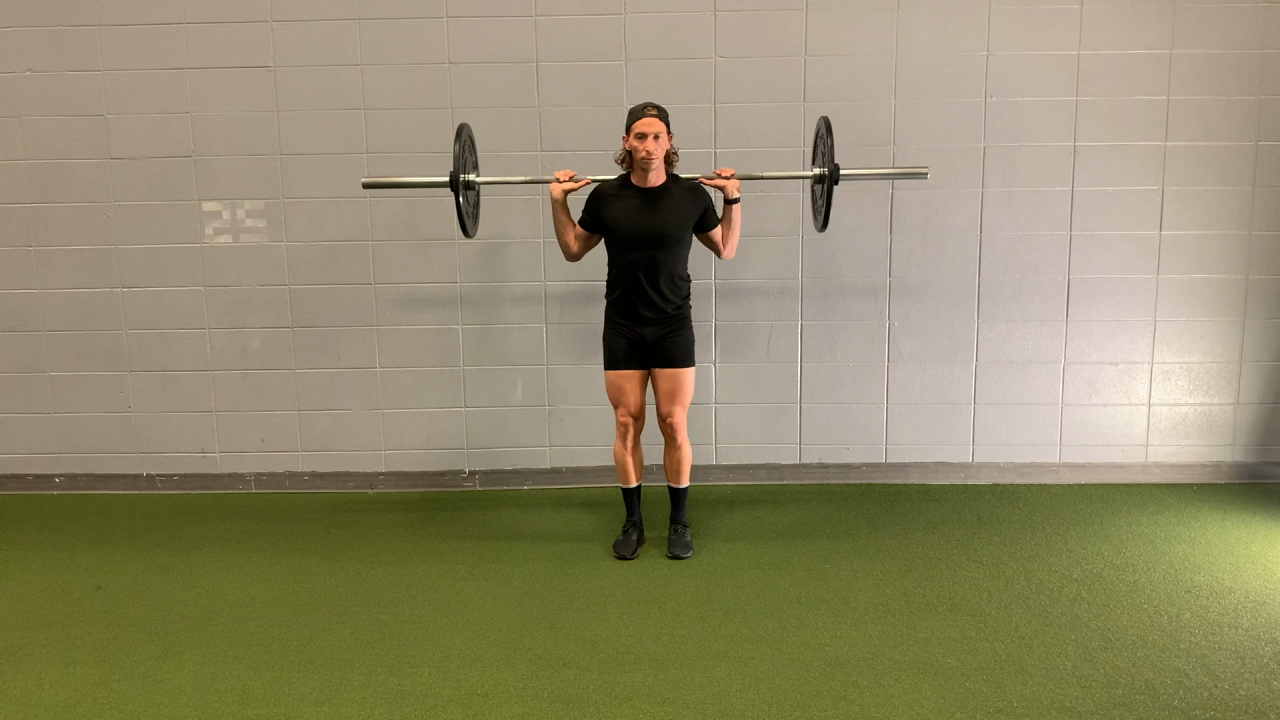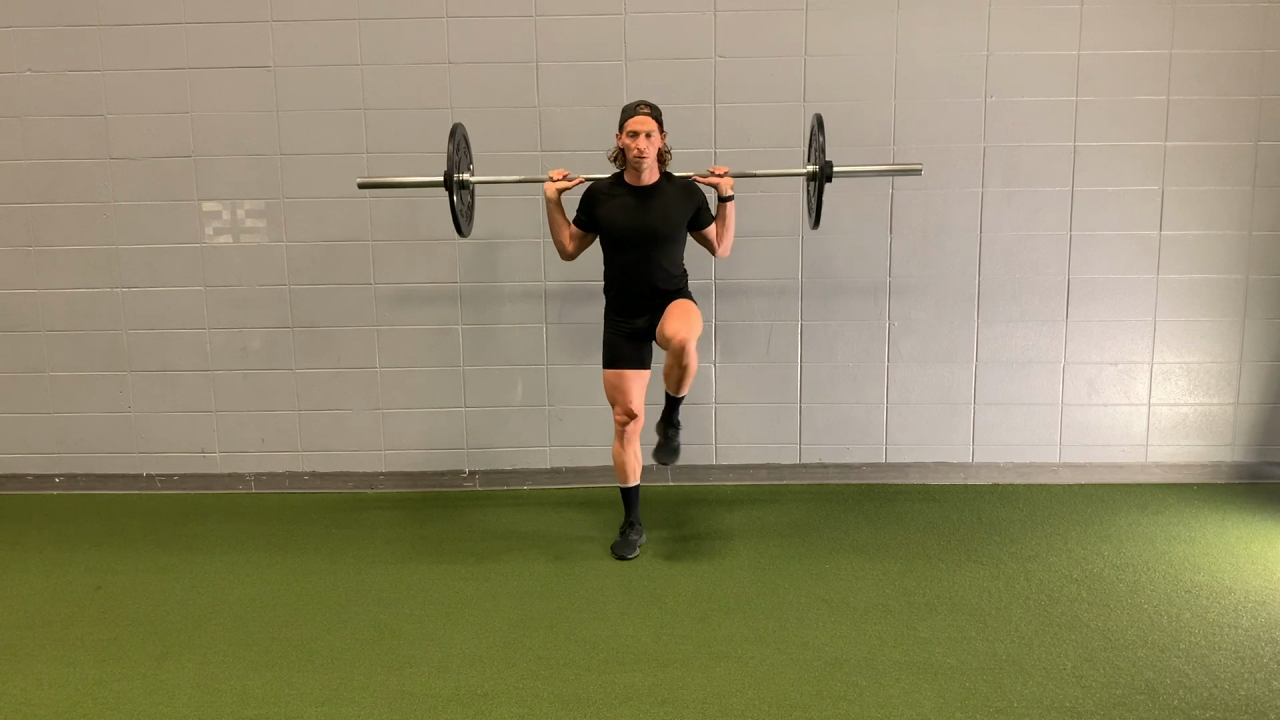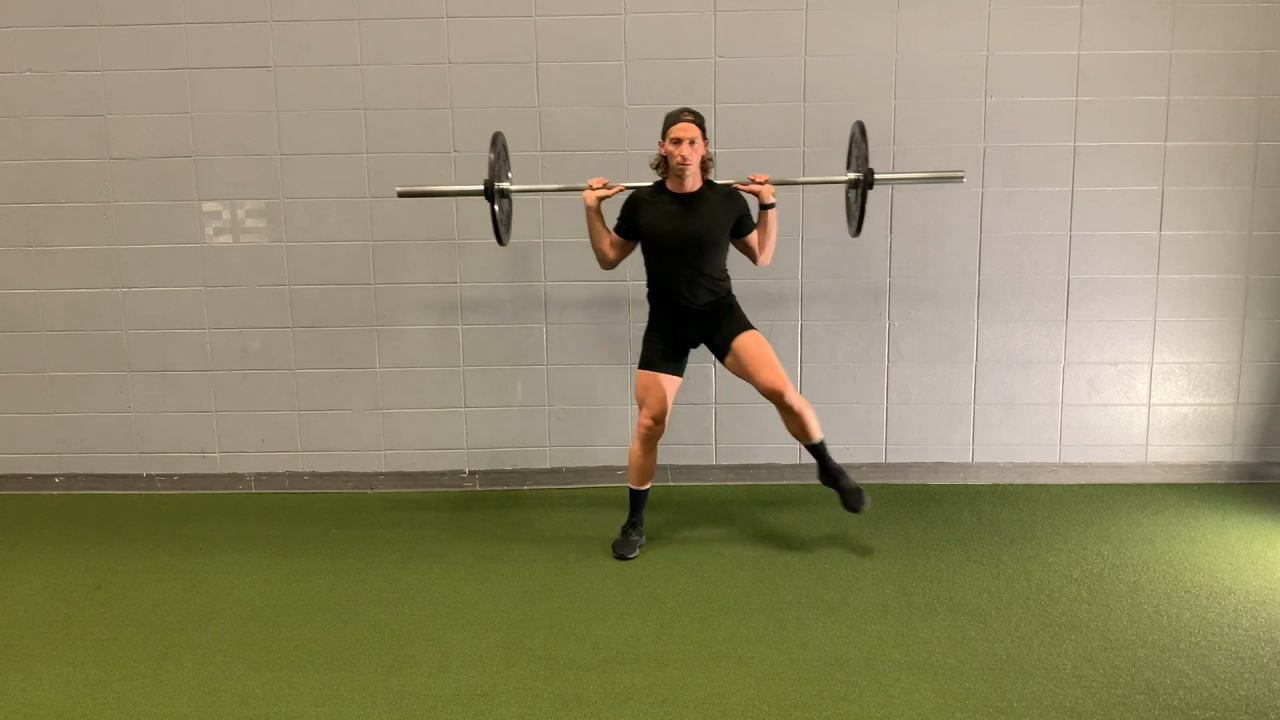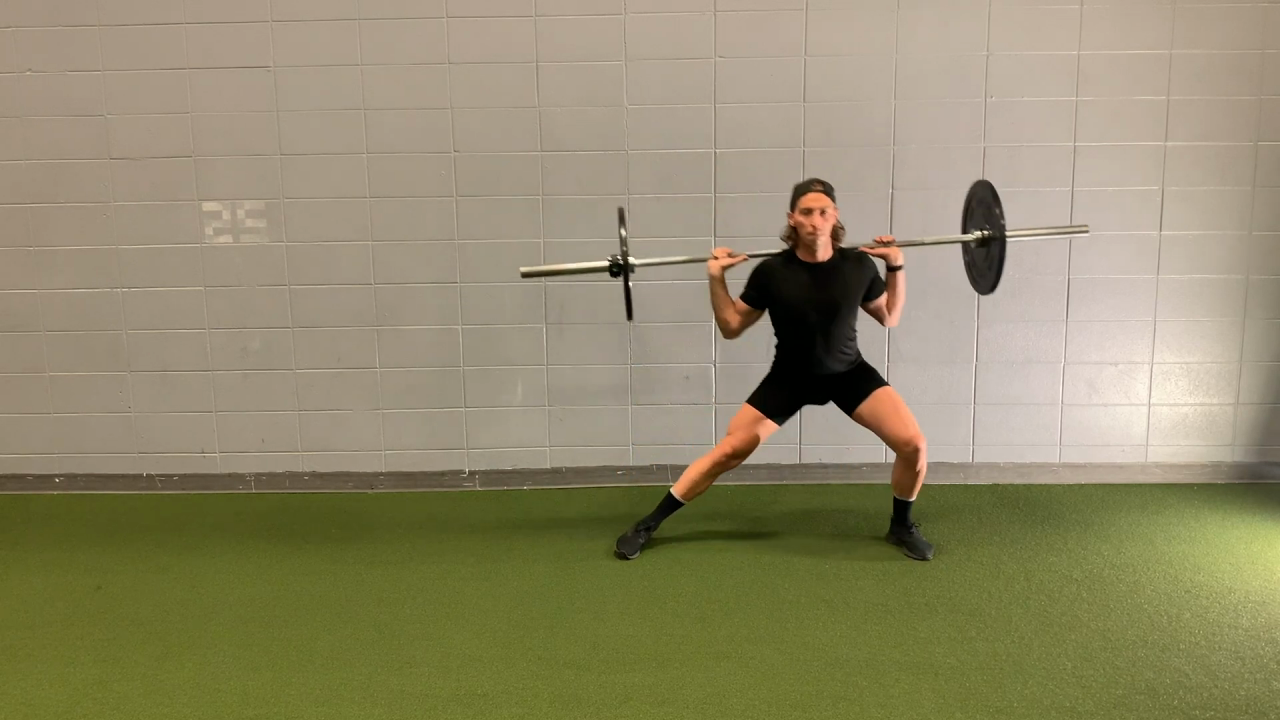
dt=0.5s
person 1, frame 1
left shoulder: (691, 195)
right shoulder: (605, 196)
left elbow: (725, 249)
right elbow: (573, 250)
left wrist: (732, 199)
right wrist: (558, 201)
left hip: (672, 322)
right hip: (622, 324)
left knee: (674, 424)
right knee: (627, 423)
left ankle: (679, 521)
right ankle: (633, 522)
person 1, frame 2
left shoulder: (685, 192)
right shoulder: (599, 195)
left elbow: (720, 247)
right elbow: (569, 249)
left wrist: (726, 197)
right wrist: (552, 201)
left hip: (671, 300)
right hip: (622, 317)
left knee: (682, 340)
right knee: (625, 421)
left ankle: (671, 420)
right ankle: (632, 523)
person 1, frame 3
left shoulder: (727, 200)
right shoulder: (641, 203)
left elbow: (761, 256)
right elbow: (608, 259)
left wrist: (768, 205)
right wrist: (592, 210)
left hip: (720, 313)
right hip: (666, 323)
left knee: (779, 390)
right knee: (650, 423)
left ankle: (831, 470)
right ankle: (634, 524)
person 1, frame 4
left shoulder: (857, 264)
right shoulder: (771, 272)
left elbow: (889, 317)
right elbow: (731, 327)
left wrist: (897, 266)
right wrist: (716, 278)
left hip: (848, 371)
right hip: (789, 377)
left knee: (912, 443)
right knee: (729, 451)
left ankle: (901, 525)
right ankle: (647, 525)
